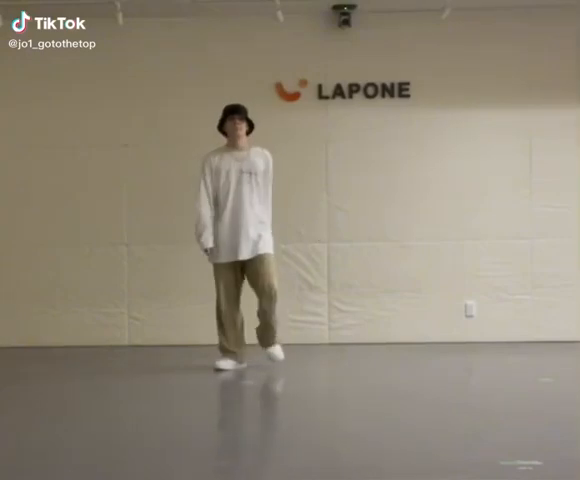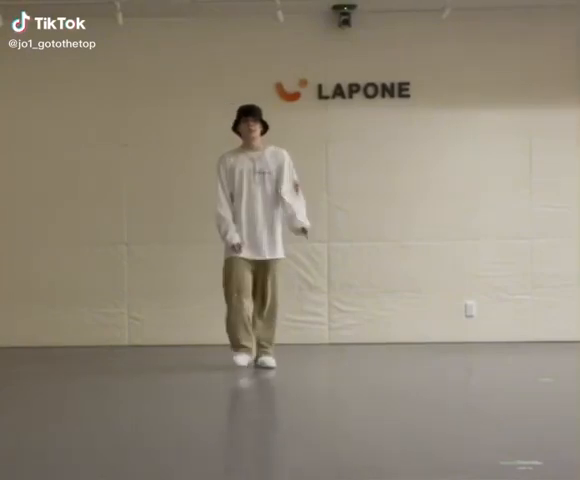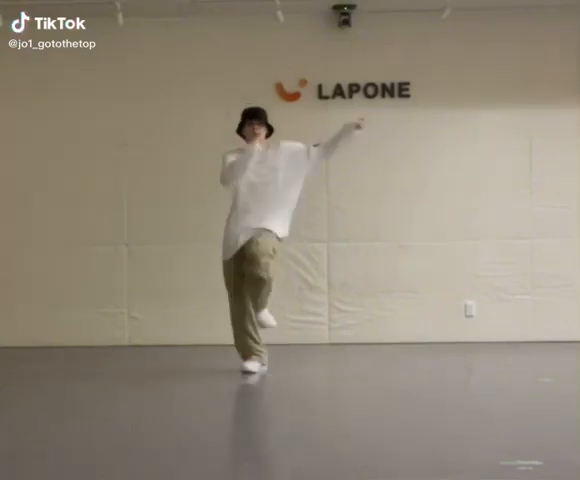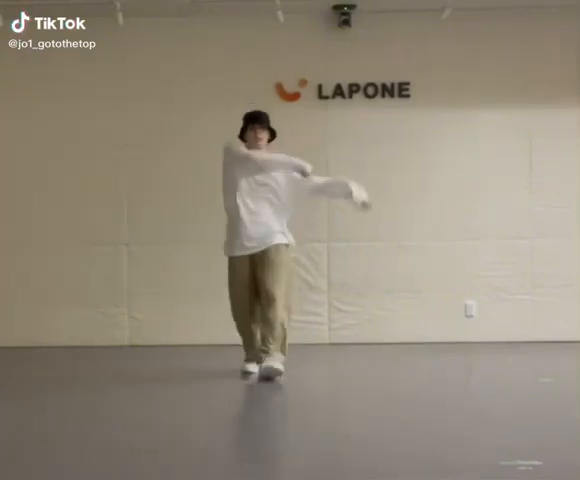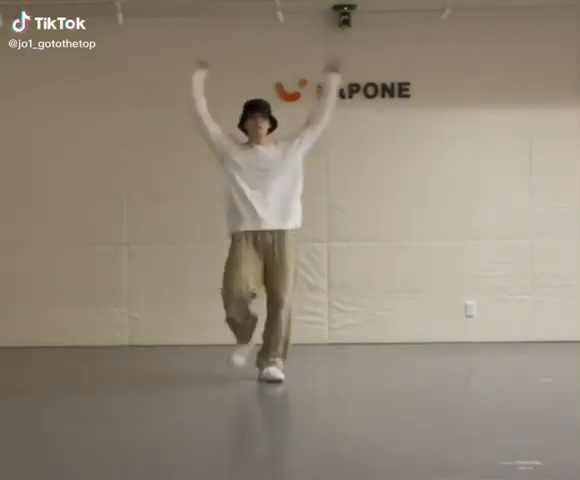
dt=0.5s
person 1, frame 1
left shoulder: (263, 157)
right shoulder: (213, 160)
left elbow: (266, 198)
right elbow: (205, 201)
left wrist: (265, 230)
right wrist: (205, 236)
left hip: (258, 238)
right hip: (225, 242)
left knee: (268, 290)
right knee: (227, 301)
left ankle: (270, 341)
right ankle: (232, 354)
person 1, frame 2
left shoulder: (279, 156)
right shoulder: (227, 160)
left elbow: (290, 193)
right elbow: (223, 202)
left wrist: (299, 220)
right wrist: (230, 234)
left hip: (269, 242)
right hip: (240, 242)
left knee: (267, 300)
right knee: (237, 294)
left ankle: (264, 351)
right ankle: (243, 348)
person 1, frame 3
left shoulder: (288, 151)
right shoulder: (234, 157)
left elbow: (321, 151)
right elbow: (227, 180)
left wrist: (346, 130)
right wrist: (250, 153)
left hip: (266, 229)
right hip: (235, 235)
left knee: (258, 251)
right knee: (238, 301)
left ankle: (261, 306)
right ankle: (252, 355)
person 1, frame 4
left shoulder: (283, 169)
right shoulder: (234, 153)
left elbow: (318, 184)
right elbow: (255, 159)
left wrist: (351, 189)
right wrist: (297, 163)
left hip: (273, 240)
right hip: (240, 244)
left knee: (274, 296)
right knee: (243, 307)
left ankle: (272, 357)
right ankle: (253, 356)
person 1, frame 5
left shoulder: (290, 149)
right shoulder: (231, 151)
left elbow: (319, 119)
right elbow: (203, 119)
left wrist: (331, 79)
right wrist: (198, 79)
left hip: (281, 233)
right hip: (246, 233)
left knee: (280, 299)
right knee: (235, 293)
left ankle: (271, 361)
right ankle: (245, 333)
